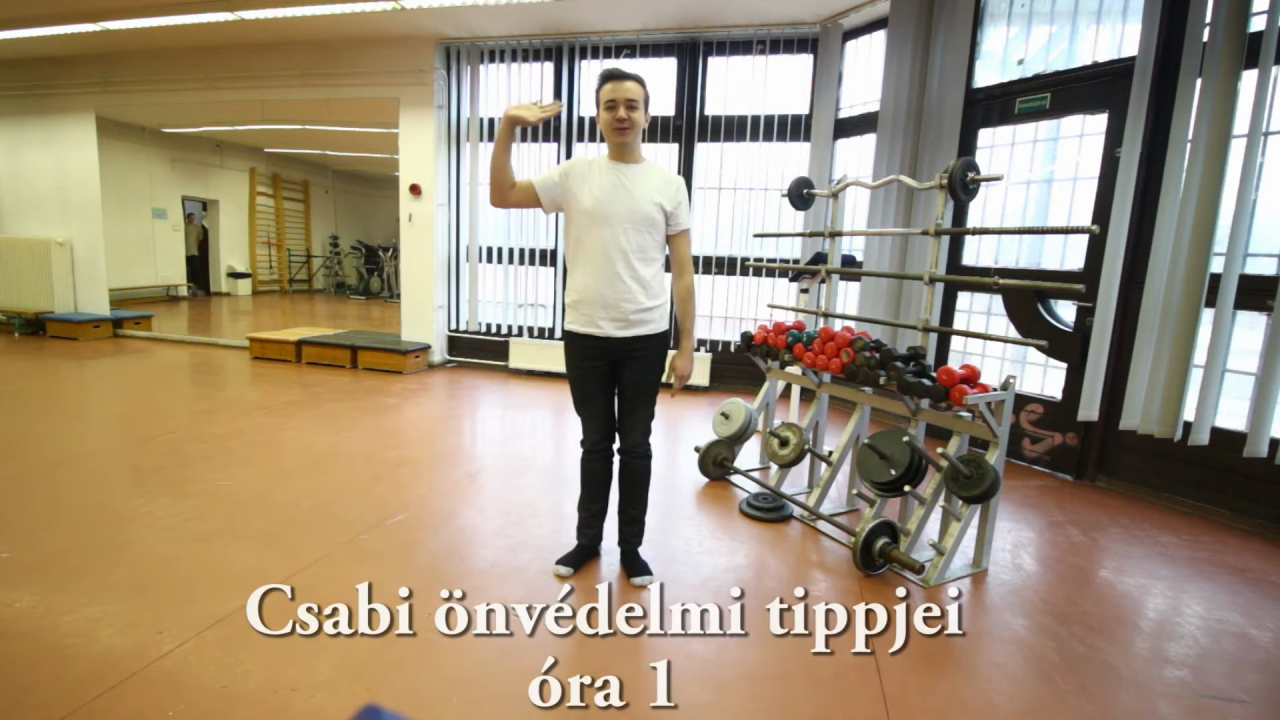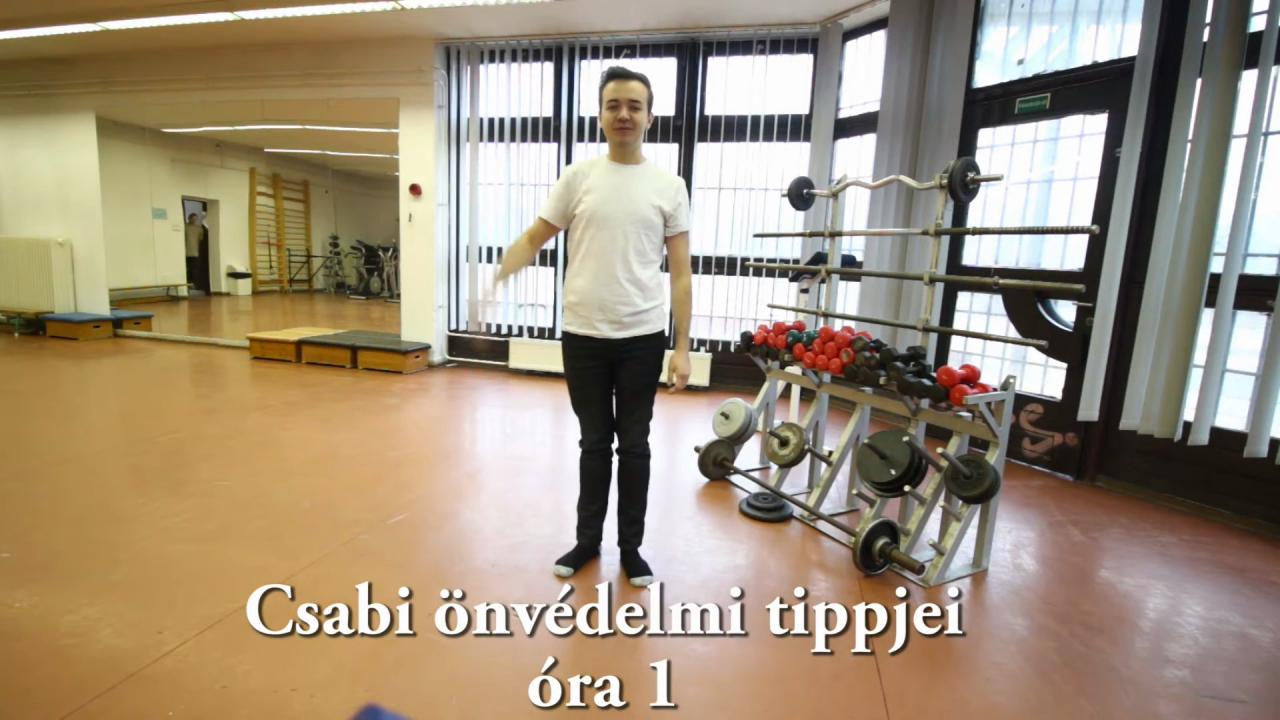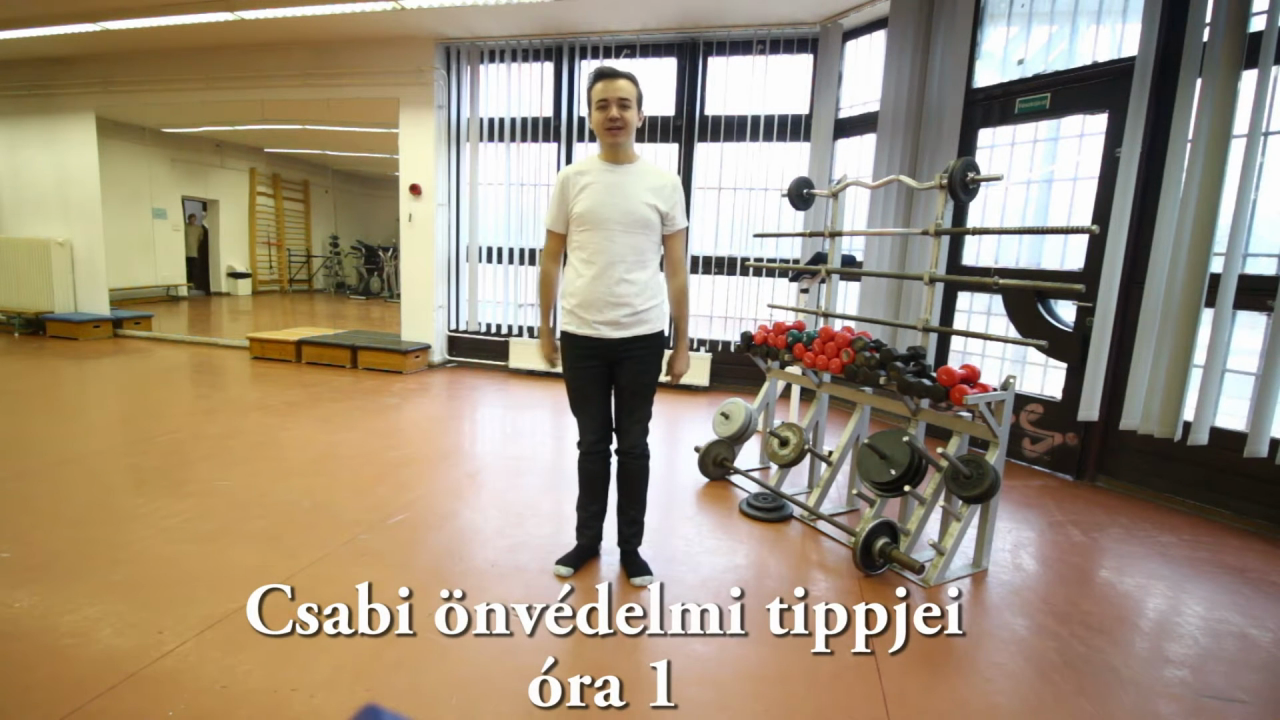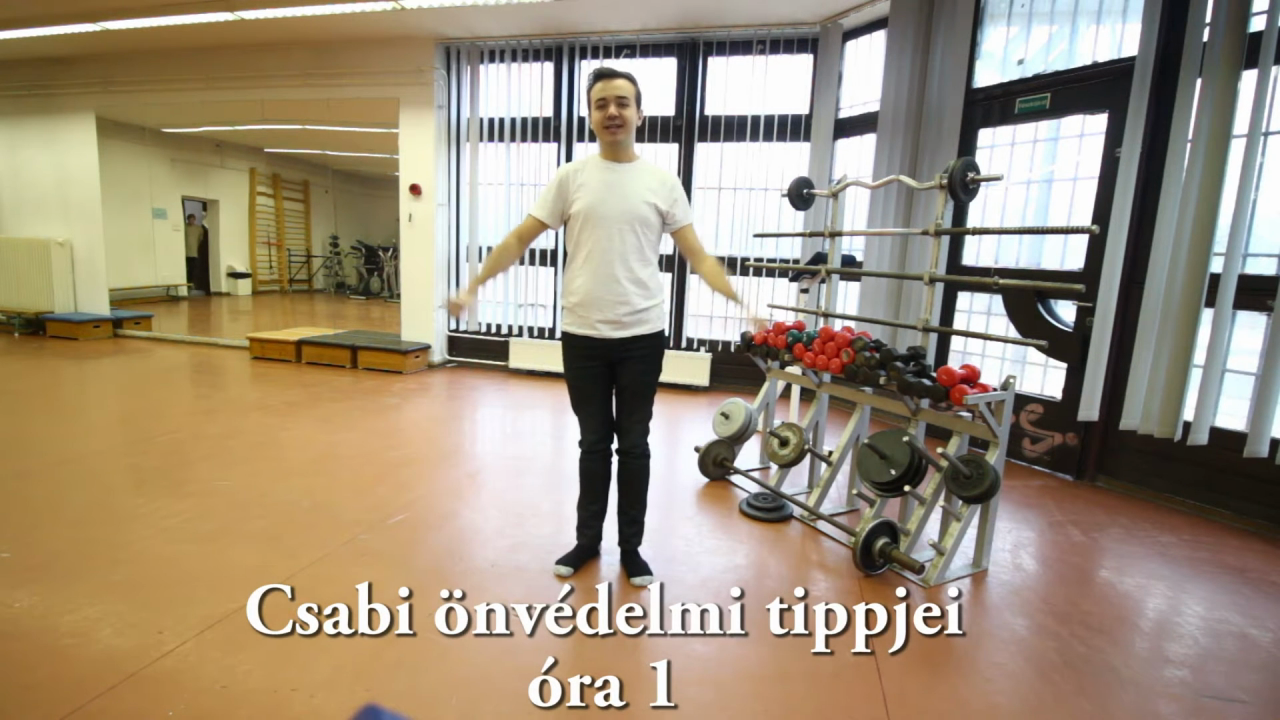
dt=0.4s
person 1, frame 1
left shoulder: (669, 184)
right shoulder: (575, 174)
left elbow: (682, 271)
right elbow: (501, 196)
left wrist: (686, 346)
right wrist: (508, 126)
left hip: (645, 338)
right hip: (586, 335)
left knee: (635, 445)
right knee: (595, 443)
left ankle: (630, 546)
right ankle: (588, 539)
person 1, frame 2
left shoulder: (668, 185)
right shoulder: (578, 177)
left elbow: (679, 270)
right elbow: (534, 237)
left wrist: (682, 346)
right wrist: (498, 279)
left hip: (641, 338)
right hip: (583, 336)
left knee: (634, 445)
right knee: (593, 443)
left ankle: (631, 546)
right ankle: (587, 540)
person 1, frame 3
left shoulder: (665, 184)
right shoulder: (571, 180)
left elbow: (676, 270)
right elbow: (550, 260)
left wrist: (681, 344)
right wrist: (546, 329)
left hip: (642, 338)
right hip: (582, 337)
left knee: (633, 445)
right knee: (592, 443)
left ankle: (630, 546)
right ankle: (588, 539)
person 1, frame 4
left shoulder: (663, 182)
right shoulder: (570, 177)
left elbow: (697, 254)
right elbow: (520, 239)
left wrist: (740, 306)
right wrist: (473, 286)
left hip: (641, 335)
right hip: (582, 335)
left knee: (633, 444)
right knee: (593, 442)
left ankle: (630, 546)
right ankle: (587, 541)
